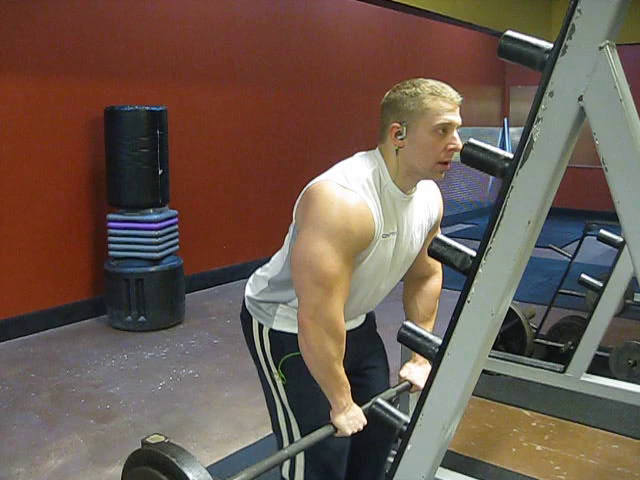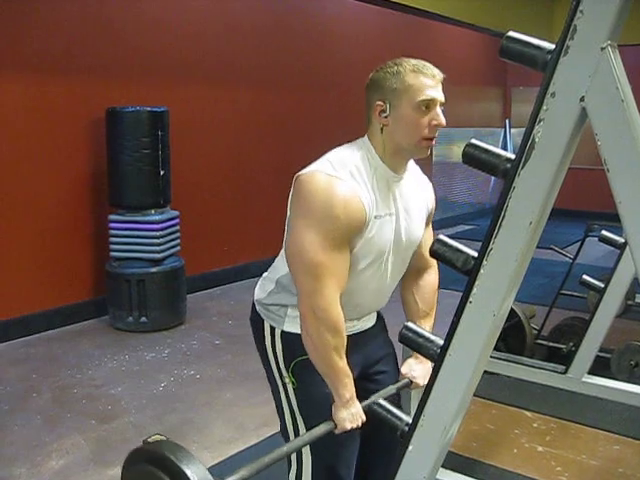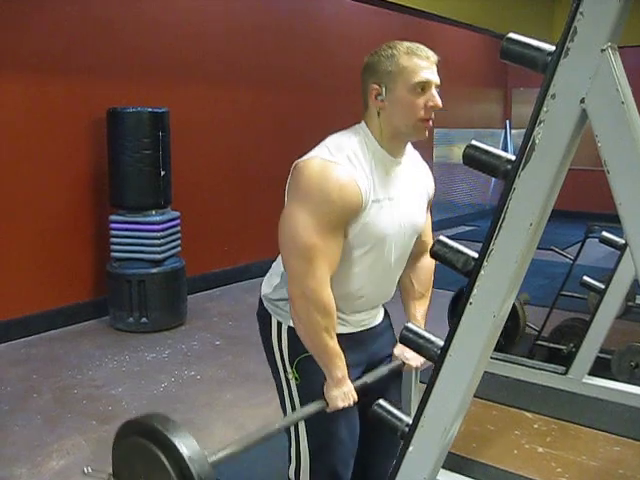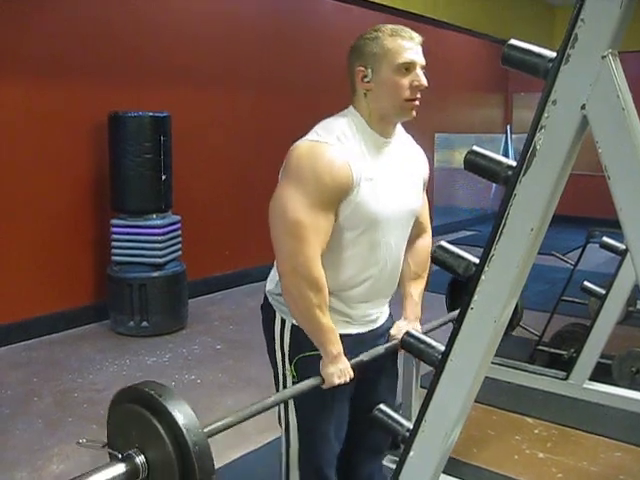
dt=0.2s
person 1, frame 1
left shoulder: (428, 198)
right shoulder: (342, 201)
left elbow: (426, 277)
right elbow: (318, 317)
left wrist: (421, 357)
right wrist: (340, 402)
left hip: (353, 321)
right hip: (286, 325)
left knee: (377, 436)
person 1, frame 2
left shoulder: (420, 186)
right shoulder: (333, 188)
left elbow: (422, 270)
right elbow: (316, 307)
left wrist: (420, 352)
right wrist: (343, 397)
left hip: (365, 325)
right hip: (296, 330)
left knee: (388, 438)
person 1, frame 3
left shoulder: (418, 170)
right shoulder: (330, 173)
left elbow: (420, 254)
right elbow: (307, 288)
right wrist: (336, 376)
left hip: (372, 324)
right hip: (303, 329)
left knee: (384, 441)
person 1, frame 4
left shoulder: (411, 153)
right shoulder: (322, 155)
left elbow: (419, 235)
right elbow: (298, 266)
left wrist: (411, 313)
right wrist: (330, 351)
left hip: (376, 325)
right hip: (310, 329)
